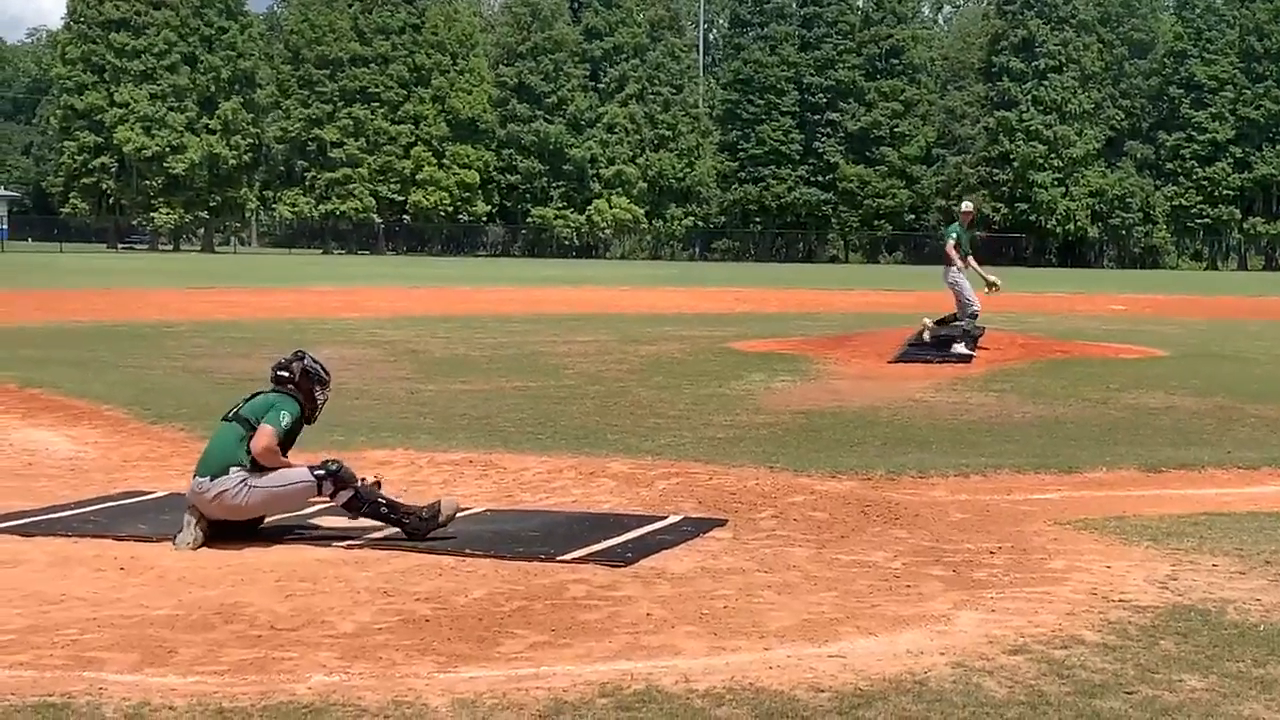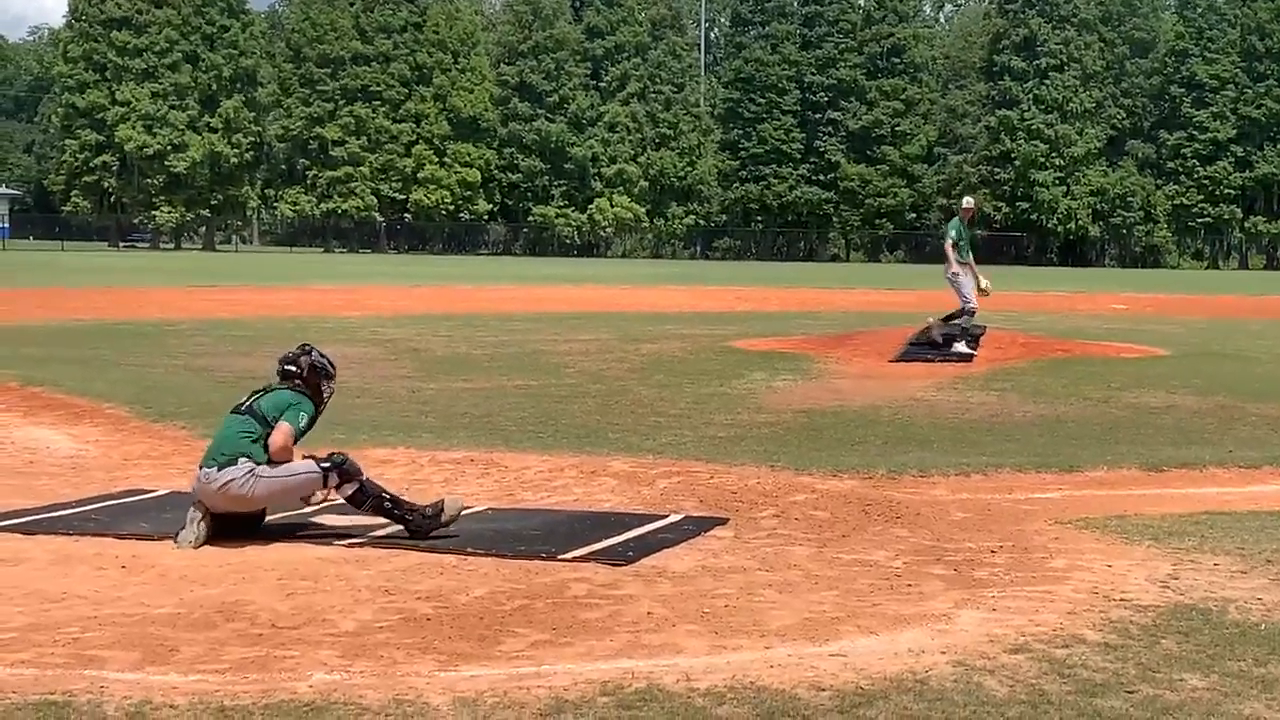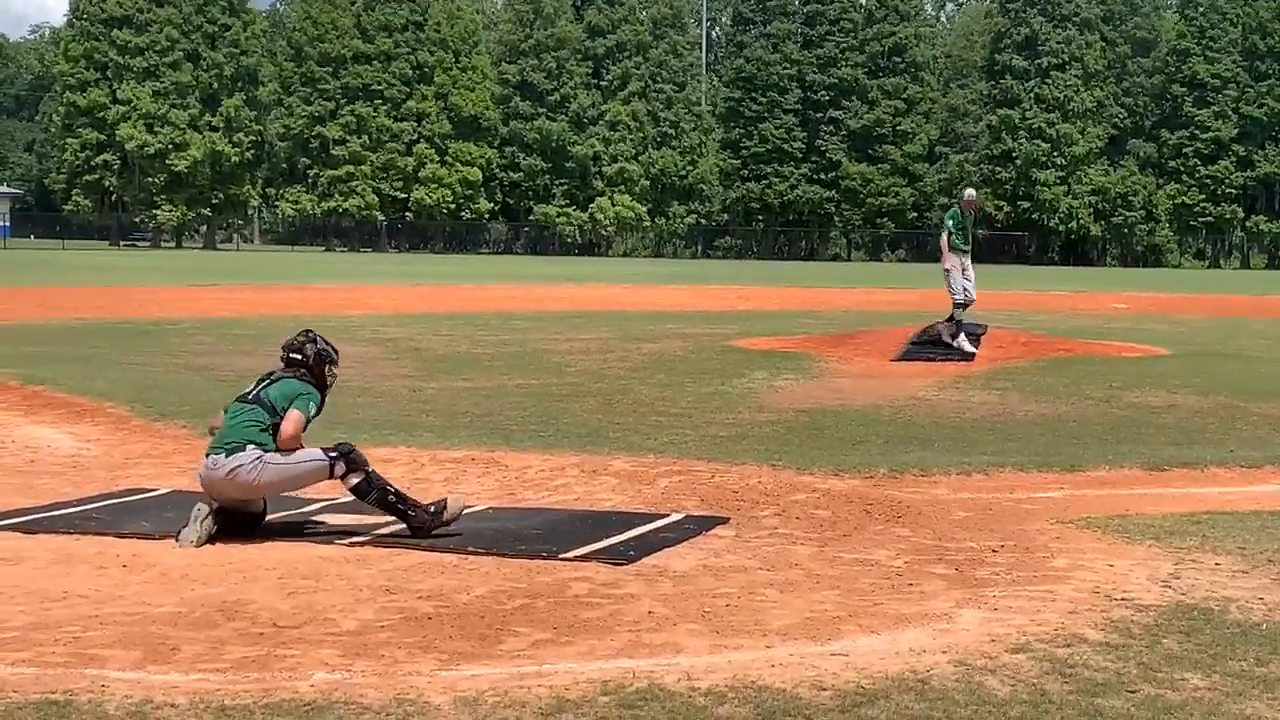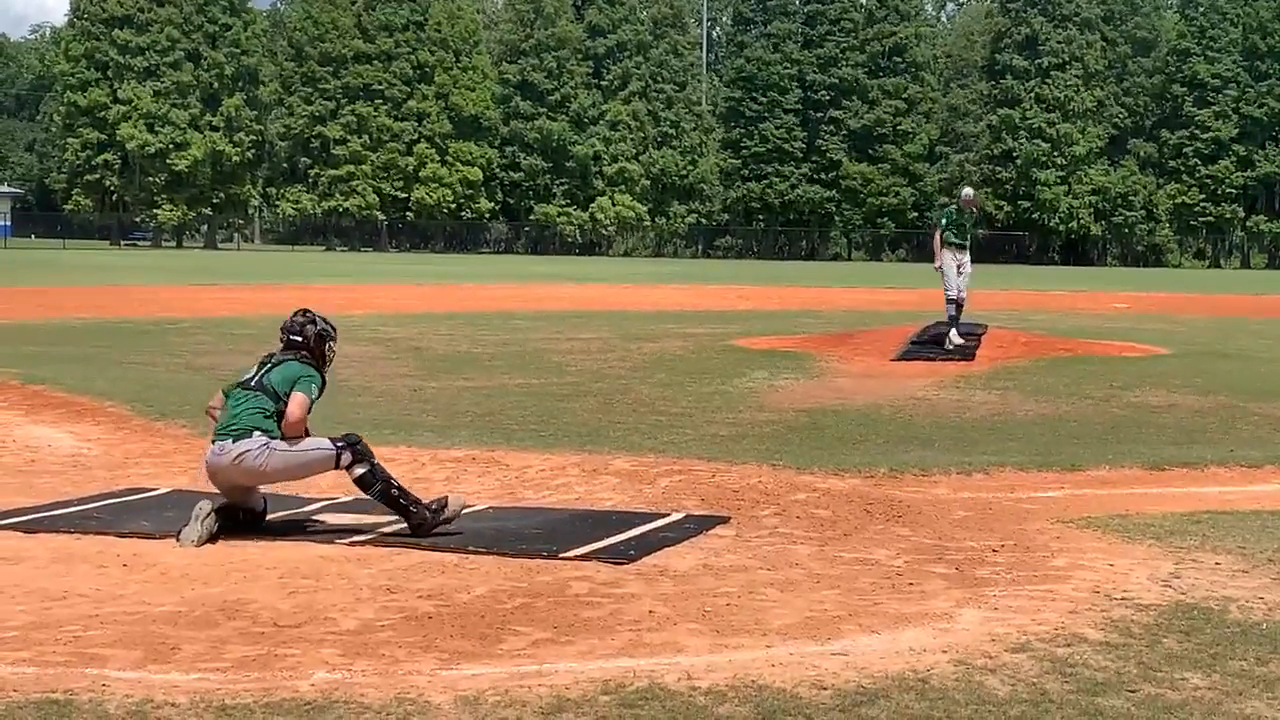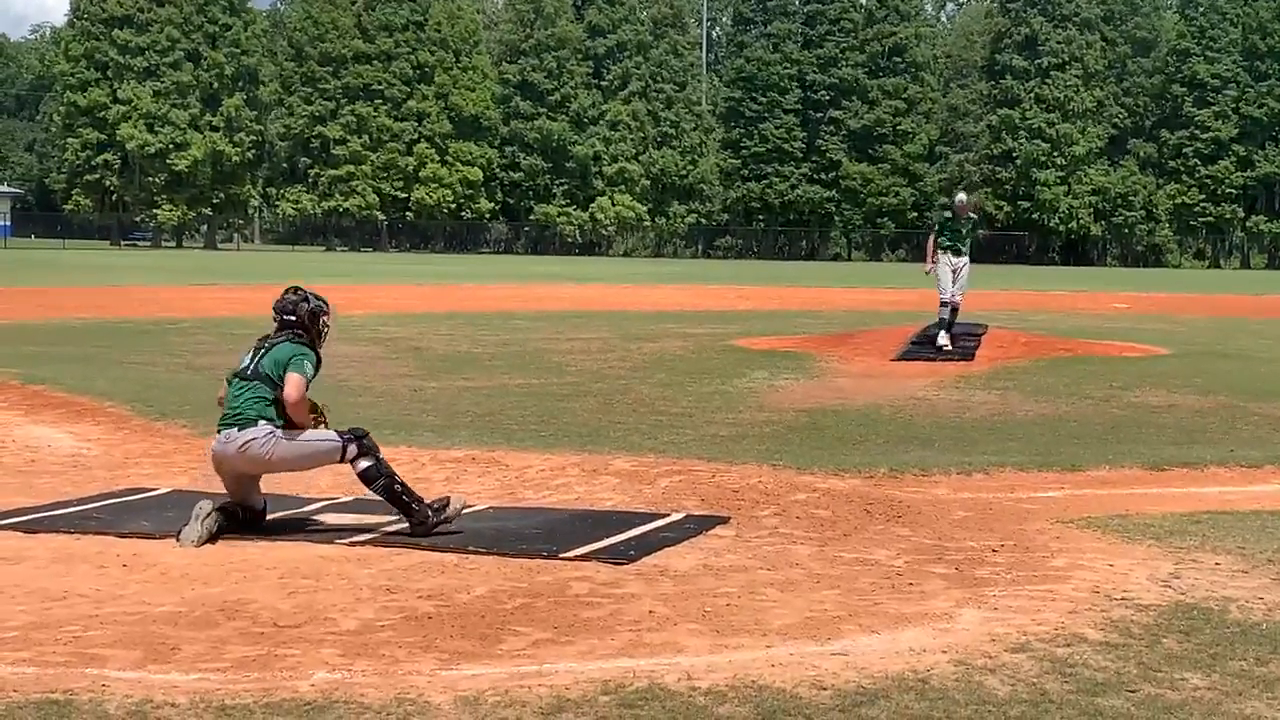
dt=0.1s
person 1, frame 1
left shoulder: (261, 401)
right shoulder: (288, 405)
right elbow: (261, 449)
right wrist: (292, 469)
left hip: (202, 491)
right hip: (230, 488)
left knee: (252, 516)
right knee: (334, 474)
left ankle: (206, 523)
right ankle: (414, 521)
person 1, frame 2
left shoulder: (269, 395)
right shoulder: (301, 402)
right elbow: (276, 447)
left wrist: (299, 480)
right wrist: (298, 466)
left hip: (206, 484)
right hip: (235, 480)
left knee: (254, 514)
right knee: (339, 468)
left ankle: (209, 518)
right ankle: (417, 519)
person 1, frame 3
left shoulder: (265, 383)
right shoulder: (307, 389)
left elbow: (215, 426)
right elbow: (289, 434)
right wrist: (295, 463)
left hip: (211, 471)
right hip: (246, 465)
left knee: (253, 514)
right knee: (345, 459)
left ankle: (213, 520)
right ankle: (419, 519)
person 1, frame 4
left shoulder: (263, 367)
right shoulder: (308, 372)
left elbow: (213, 407)
right elbow: (294, 418)
right wrist: (302, 441)
left hip: (215, 458)
right hip: (251, 452)
left knee: (253, 512)
right knee: (351, 449)
left ankle: (214, 518)
right ankle: (420, 515)
person 1, frame 5
left shoulder: (263, 348)
right shoulder: (300, 350)
left elbow: (222, 397)
right elbow: (293, 397)
right wrist: (304, 425)
left hip: (222, 447)
right hip: (257, 440)
left knee: (251, 512)
right knee: (357, 444)
left ankle: (214, 518)
right ankle: (420, 516)
